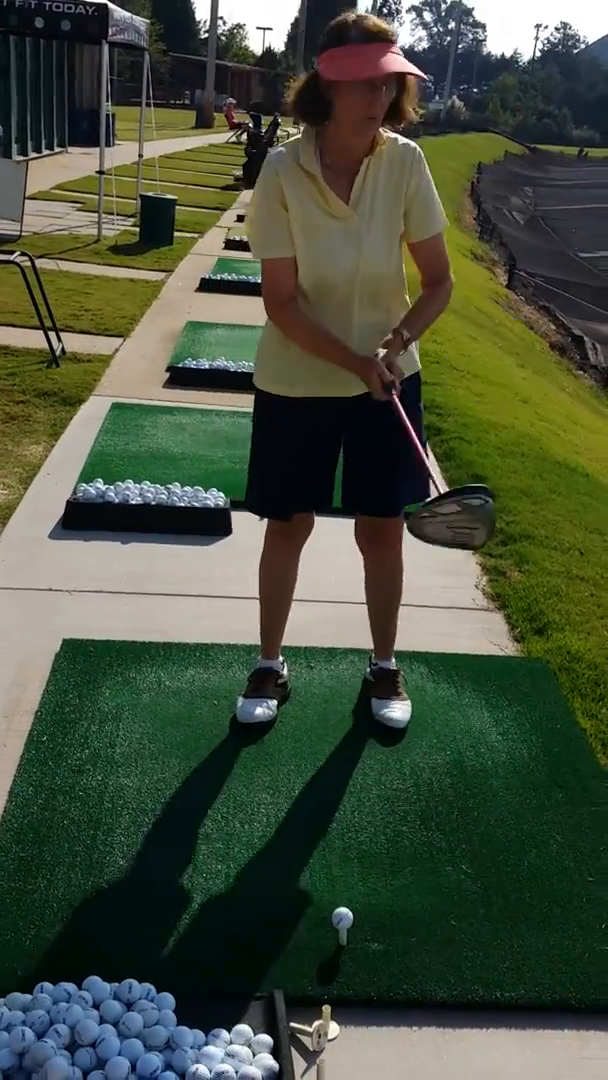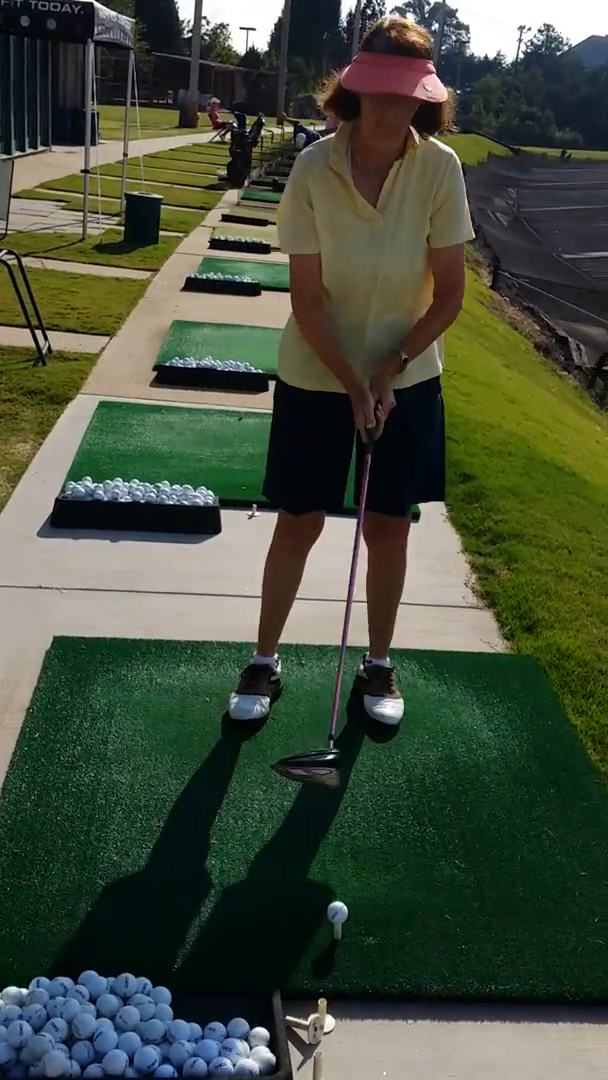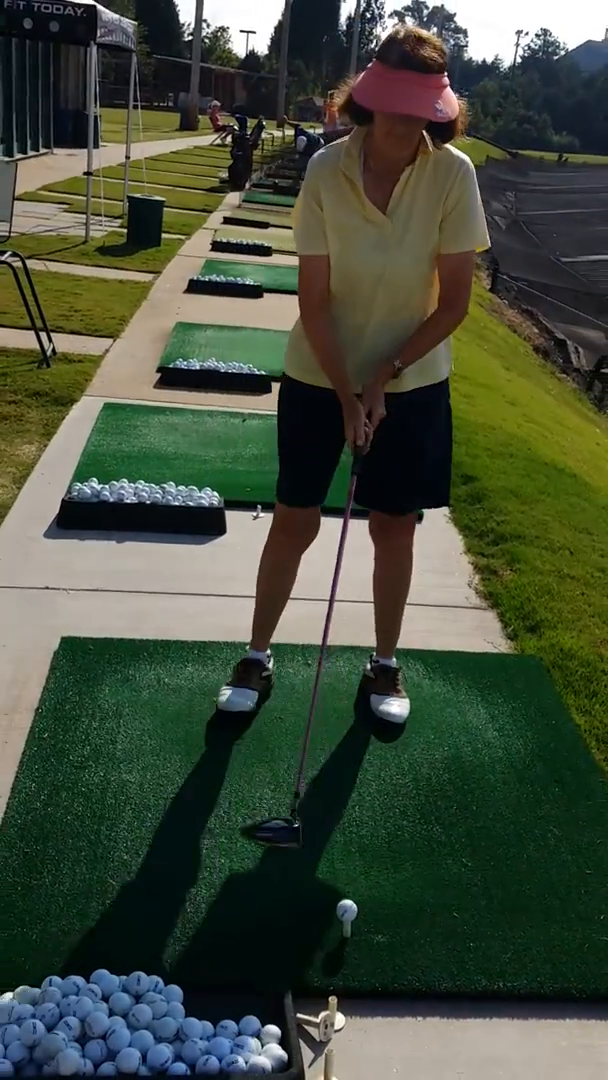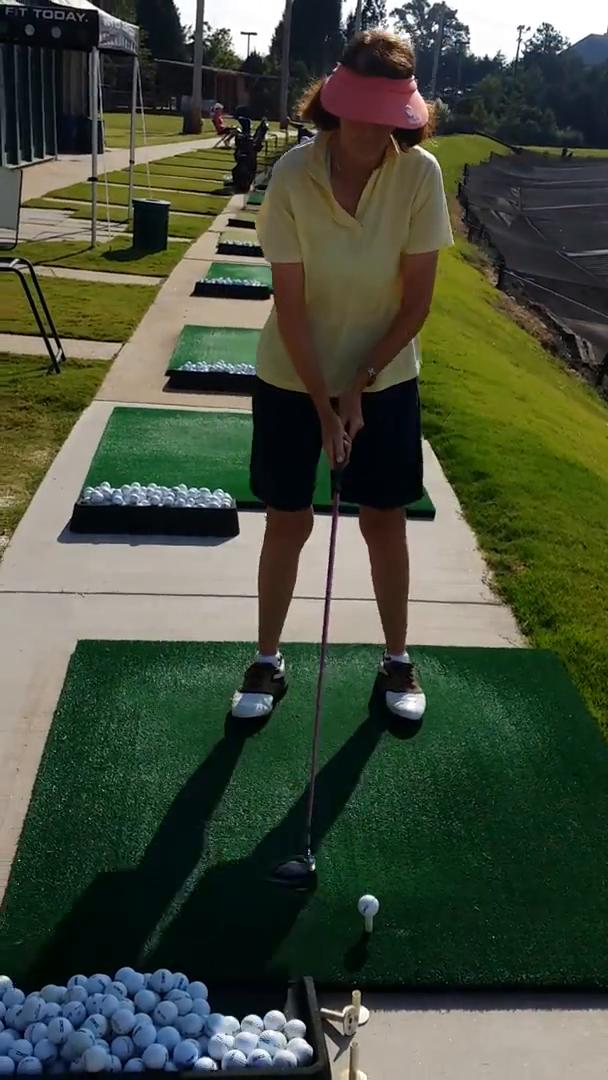
dt=0.3s
person 1, frame 1
left shoulder: (407, 162)
right shoulder: (283, 170)
left elbow: (438, 280)
right elbow: (282, 303)
left wrist: (396, 344)
right wrist: (357, 363)
left hip: (388, 384)
right hip: (296, 386)
left knee: (382, 533)
right knee: (288, 528)
left ankle: (383, 666)
right ankle: (269, 665)
person 1, frame 2
left shoulder: (440, 168)
right shoulder: (314, 168)
left elbow: (449, 295)
right elbow: (306, 299)
left wrist: (389, 369)
right wrist: (353, 386)
left hip: (407, 381)
right hip: (315, 380)
left knee: (388, 528)
right knee: (297, 526)
left ankle: (377, 664)
right ankle: (264, 660)
person 1, frame 3
left shoulder: (454, 174)
right shoulder: (326, 170)
left elbow: (454, 303)
right elbow: (314, 301)
left wrist: (384, 377)
right wrist: (347, 394)
left hip: (412, 384)
right hip: (319, 377)
left knee: (395, 528)
right knee: (295, 521)
left ankle: (384, 664)
right ankle: (256, 656)
person 1, frame 4
left shoulder: (420, 173)
right shoulder: (292, 176)
left elbow: (417, 301)
right elbow: (290, 307)
left wrist: (358, 385)
right wrist: (323, 409)
left hip: (385, 380)
right hip: (292, 380)
left knee: (386, 522)
right knee: (287, 523)
left ankle: (396, 660)
right ankle: (268, 660)
